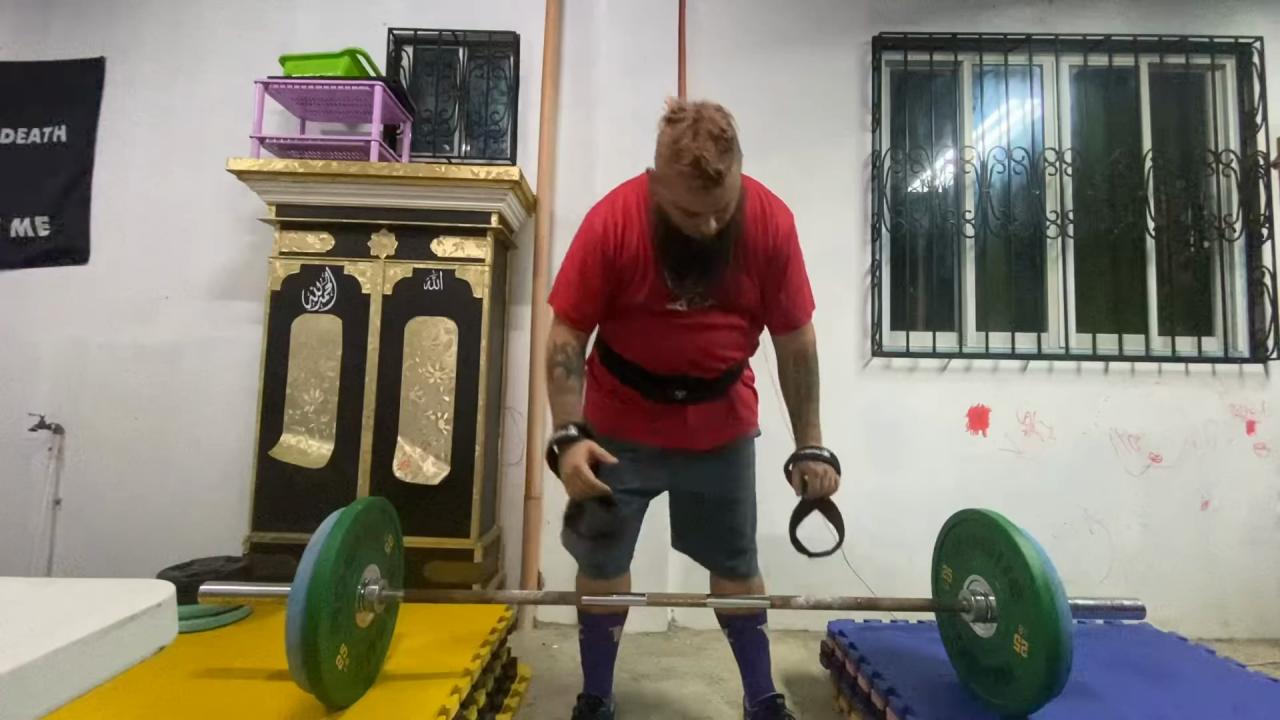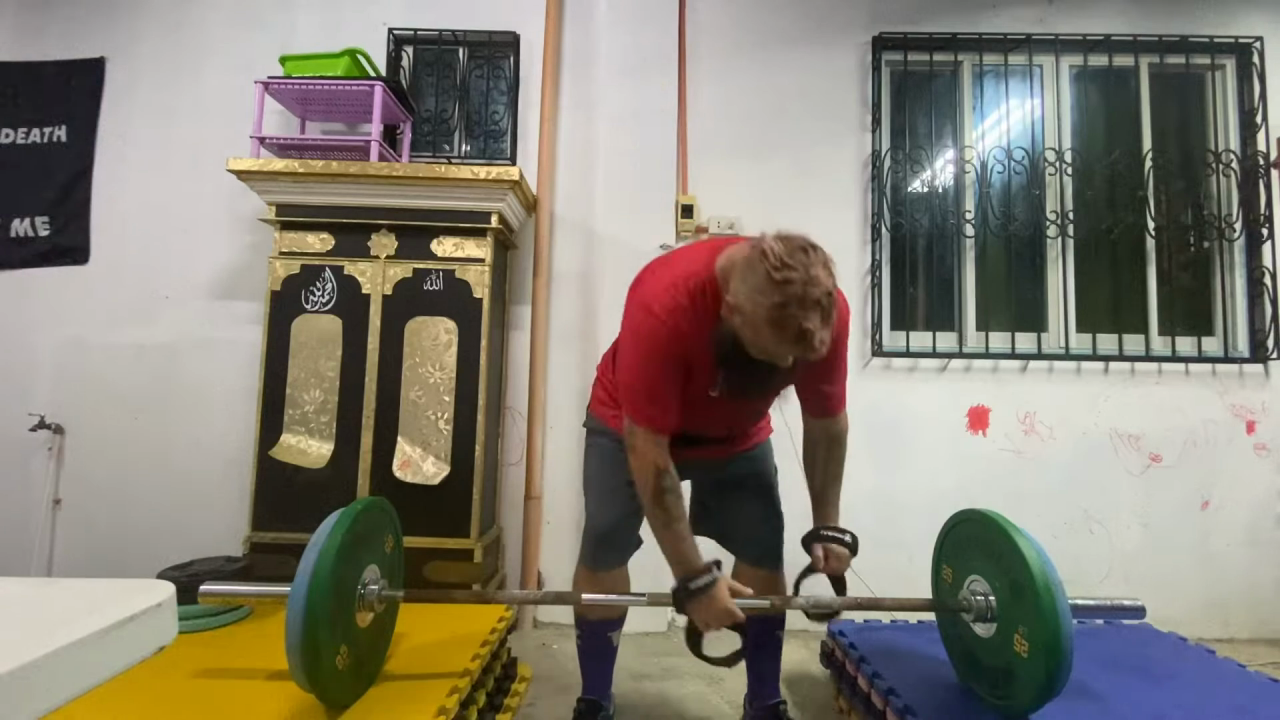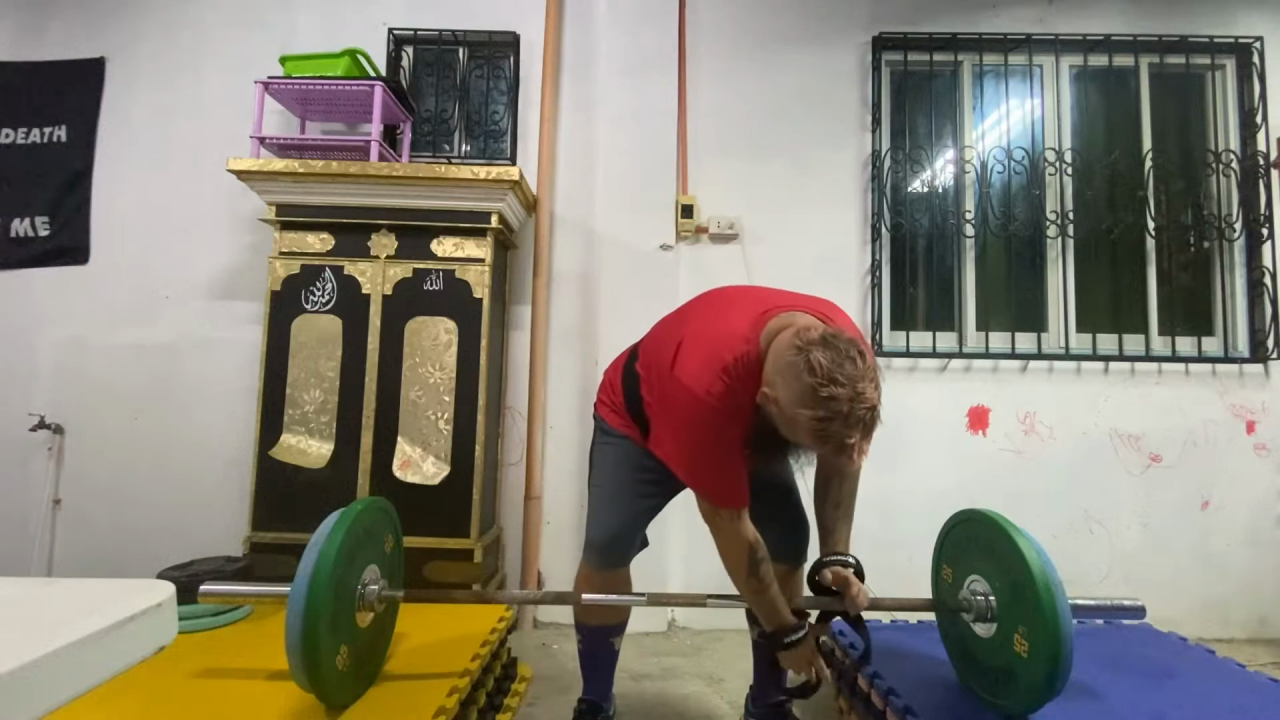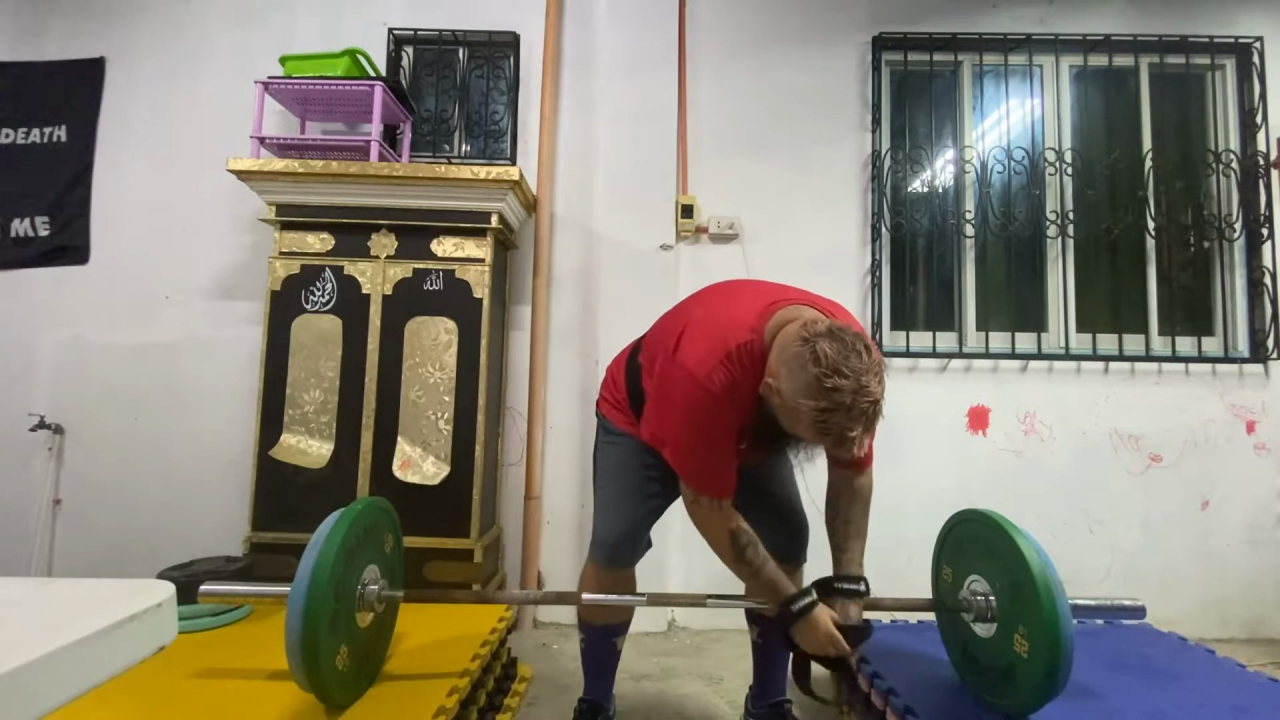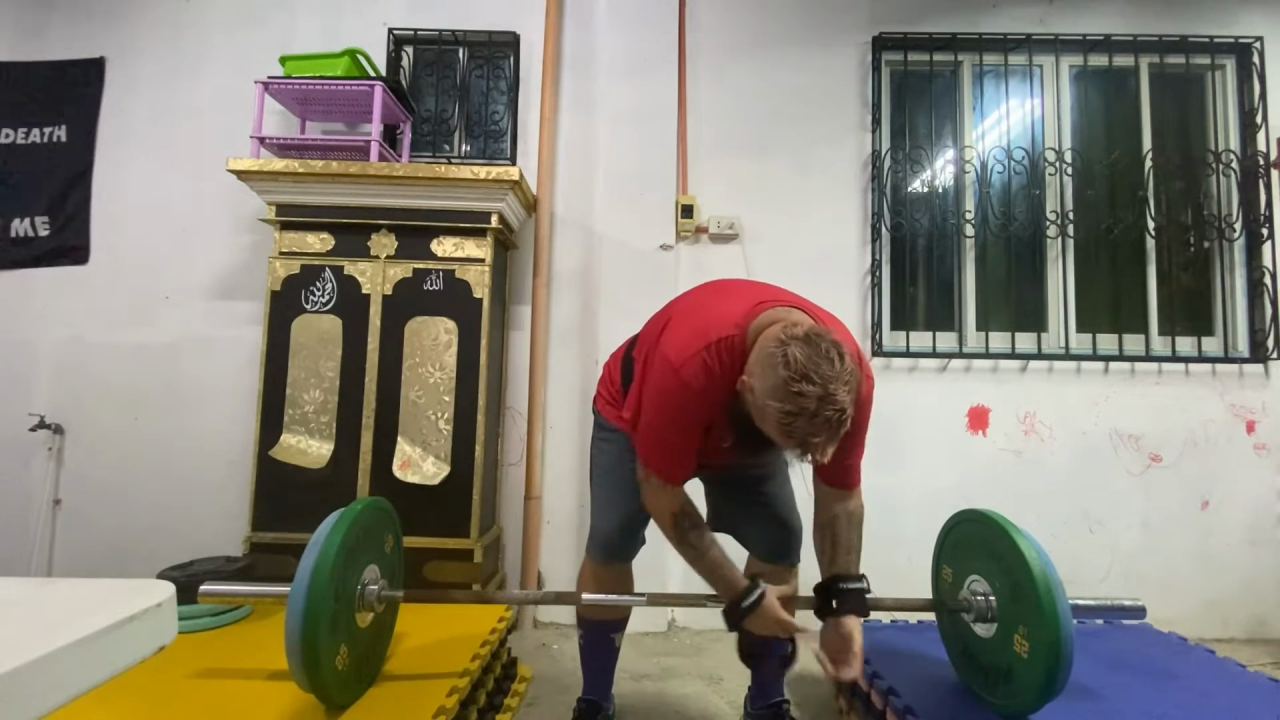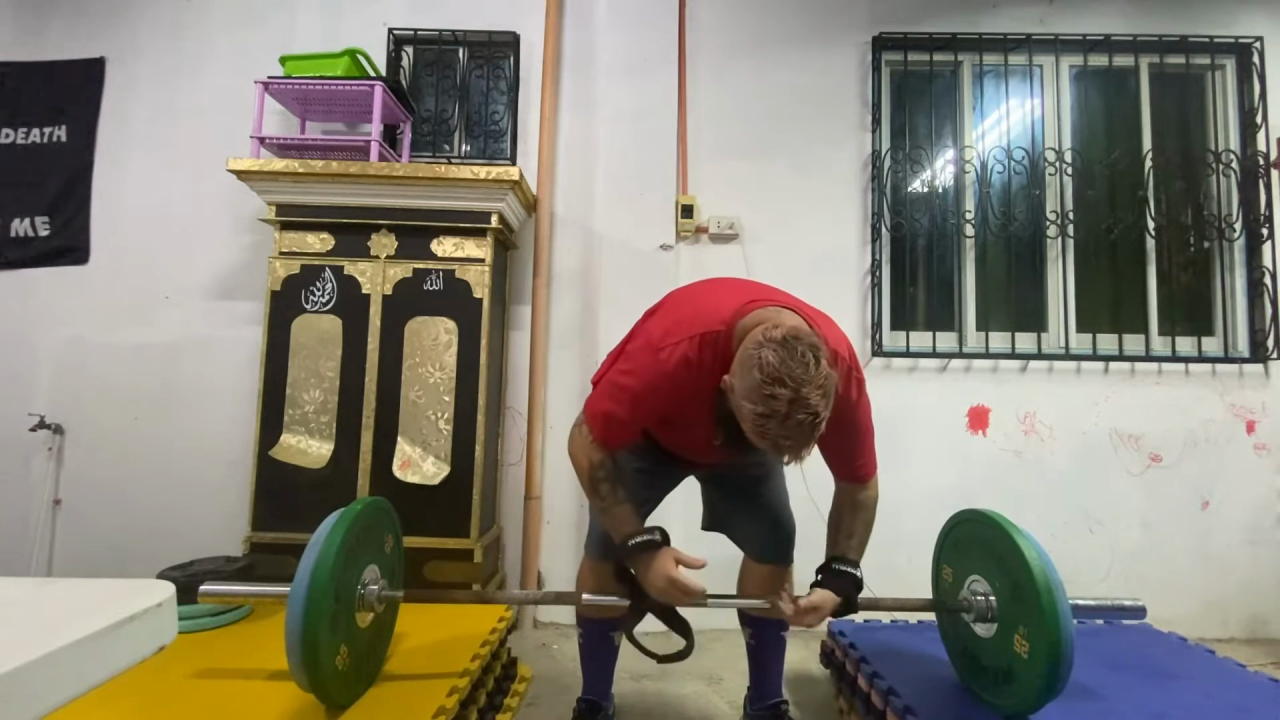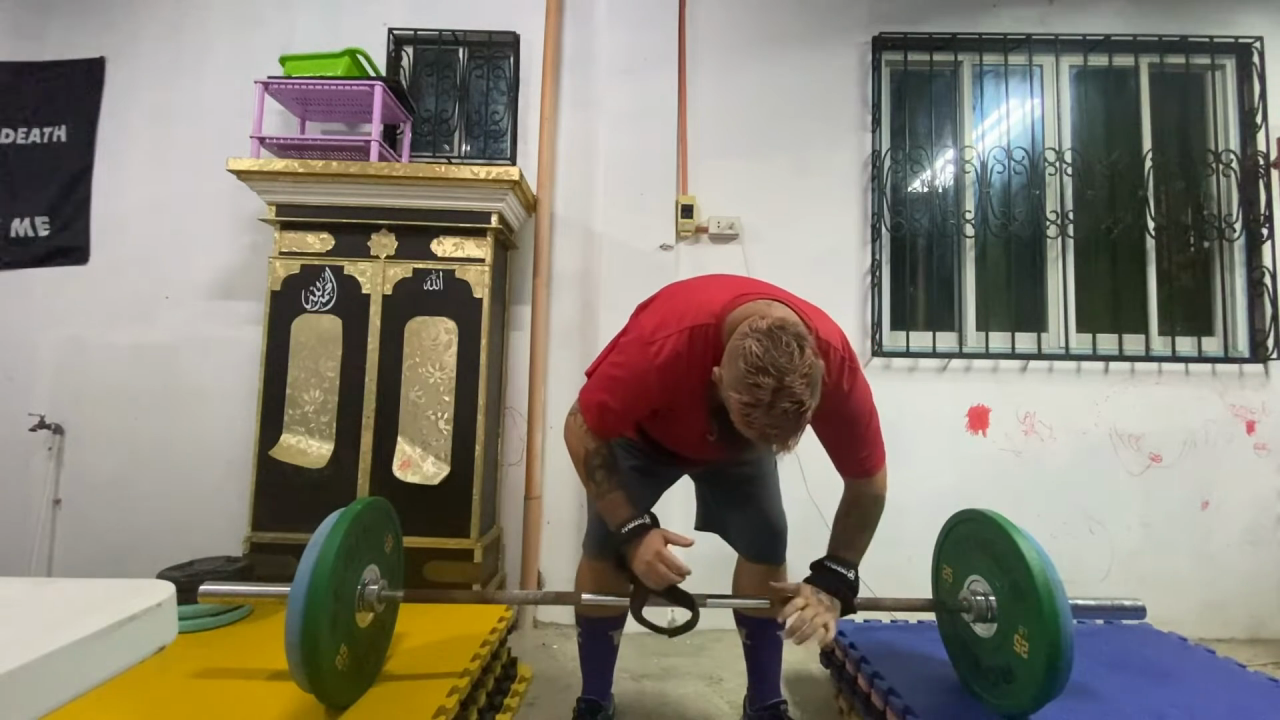
dt=0.5s
person 1, frame 1
left shoulder: (770, 220)
right shoulder: (612, 223)
left elbow: (796, 339)
right elbow: (566, 333)
left wrist: (810, 445)
right wrist: (567, 435)
left hip: (720, 424)
right hip: (622, 425)
left knee: (735, 562)
right knee: (602, 560)
person 1, frame 2
left shoulder: (825, 307)
right shoulder: (664, 305)
left elbow: (827, 422)
right elbow: (647, 453)
left wrist: (828, 525)
right wrist: (695, 578)
left hip: (737, 434)
right hip: (630, 422)
left knee: (764, 550)
right knee: (602, 546)
person 1, frame 3
left shoulder: (848, 360)
right shoulder: (706, 383)
left elbow: (840, 455)
right elbow: (731, 528)
left wrist: (837, 555)
right wrist: (789, 633)
left hip: (746, 432)
right hip: (638, 420)
left knee: (788, 545)
right knee: (606, 549)
person 1, frame 4
left shoulder: (856, 366)
right shoulder: (706, 370)
left elbow: (851, 476)
right elbow: (710, 511)
right wrist: (796, 608)
left hip: (749, 432)
right hip: (640, 417)
left knee: (788, 548)
right knee: (613, 550)
person 1, frame 5
left shoulder: (848, 377)
right shoulder: (688, 361)
left elbow: (839, 496)
right elbow: (661, 492)
left wrist: (844, 604)
right wrist: (742, 597)
left hip: (741, 437)
right hip: (637, 417)
left knee: (781, 544)
right knee: (609, 544)
person 1, frame 6
left shoulder: (839, 371)
right shoulder: (670, 350)
left elbow: (859, 484)
right elbow: (588, 441)
left wrist: (839, 576)
right wrist: (640, 546)
left hip: (739, 439)
right hip: (644, 430)
left knee: (775, 543)
right knee: (607, 548)
person 1, frame 7
left shoulder: (835, 365)
right shoulder: (663, 342)
left elbow: (867, 481)
right elbow: (583, 428)
left wrist: (832, 579)
right wrist: (631, 529)
left hip: (735, 445)
right hip: (638, 429)
left knee: (766, 546)
right knee: (606, 548)
